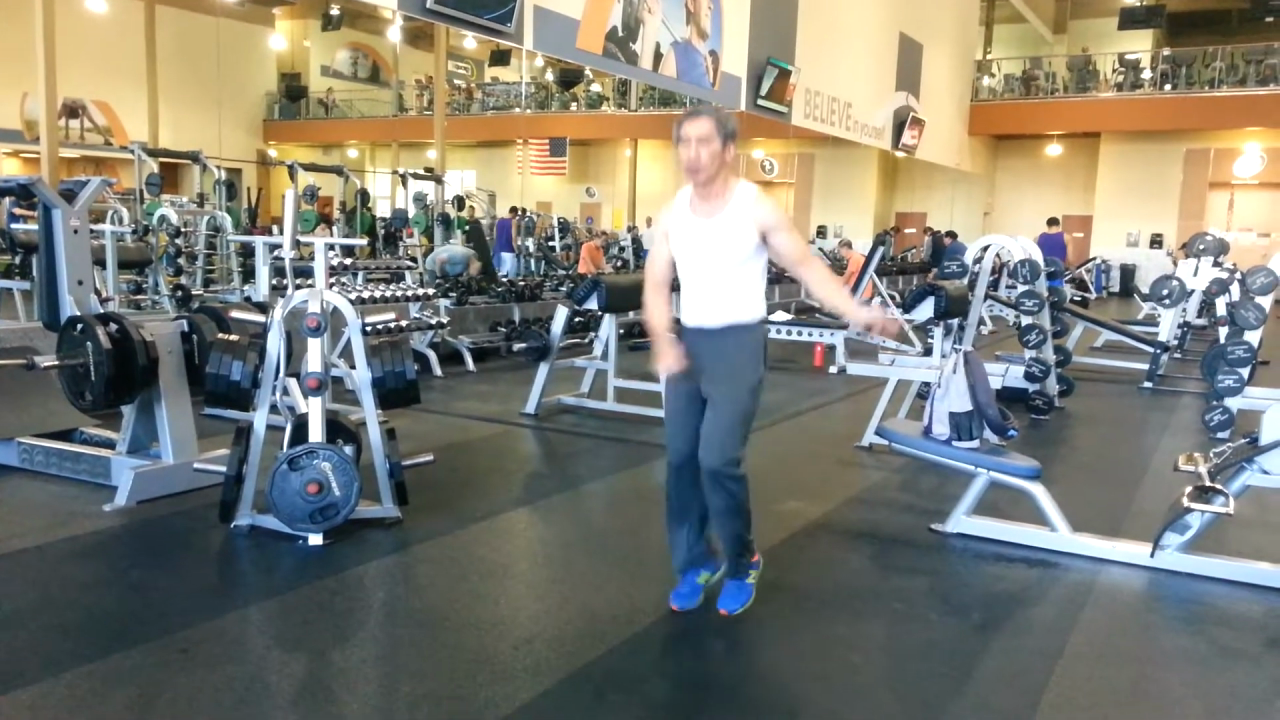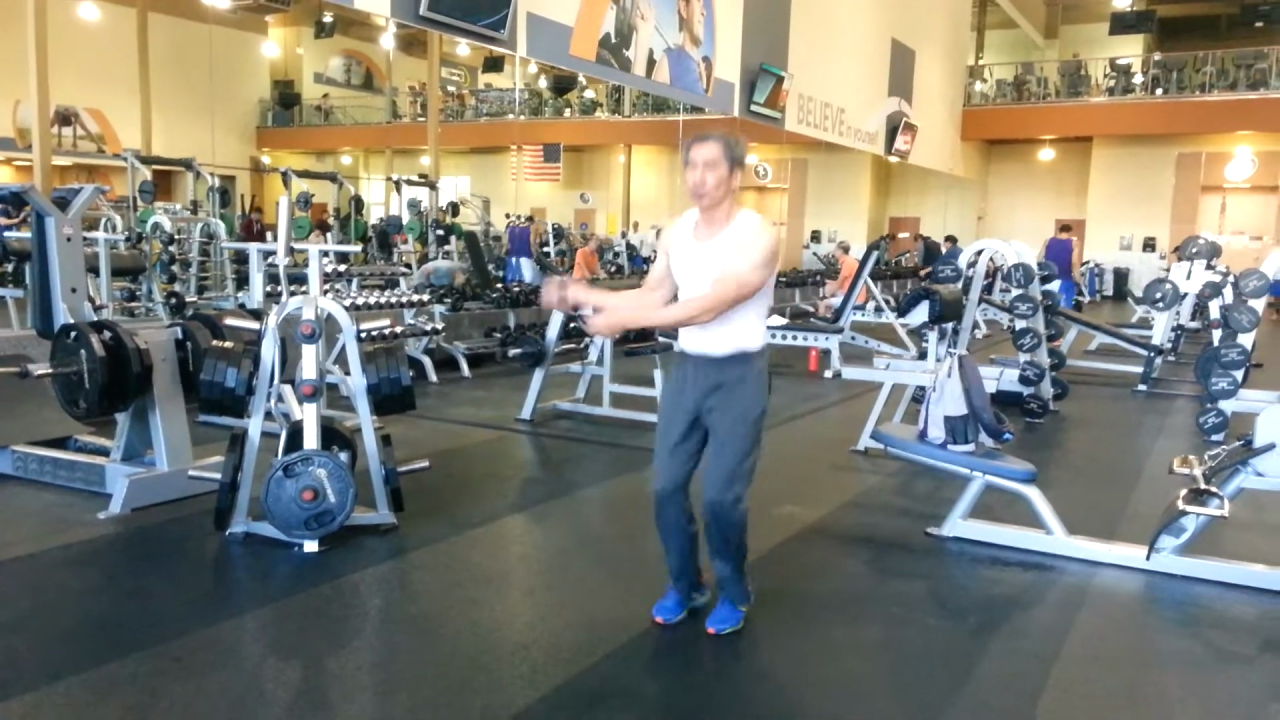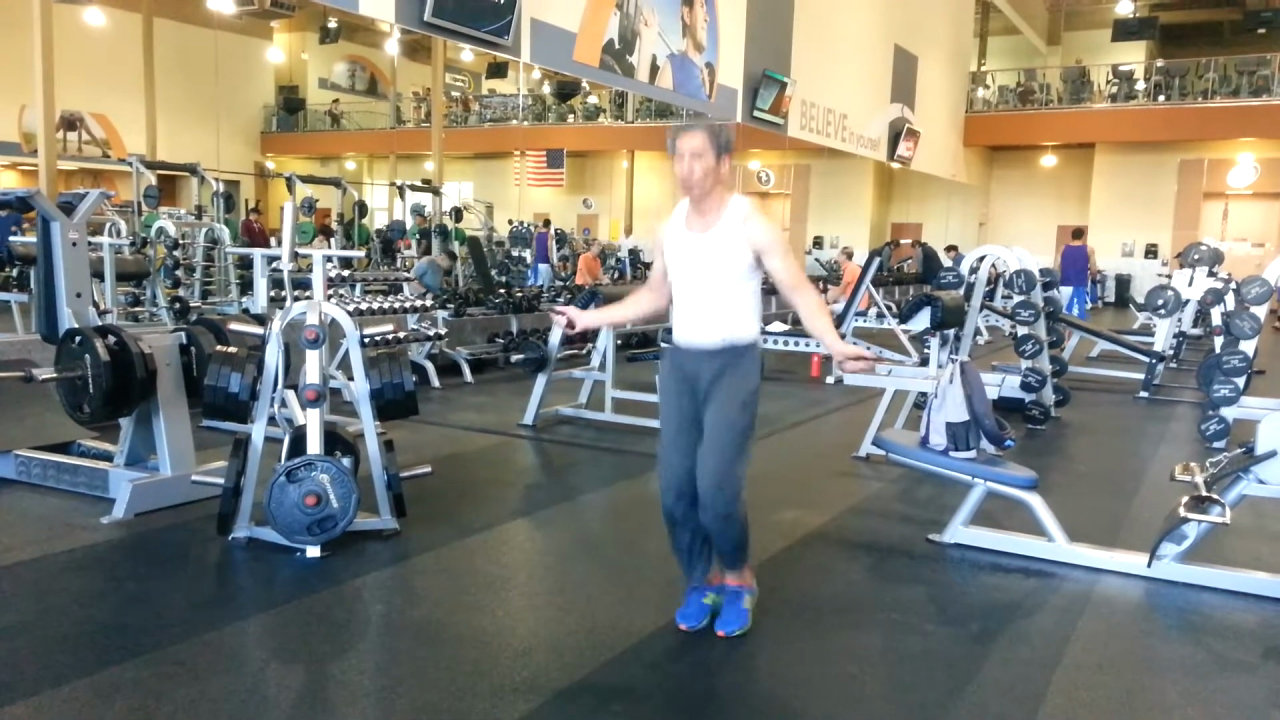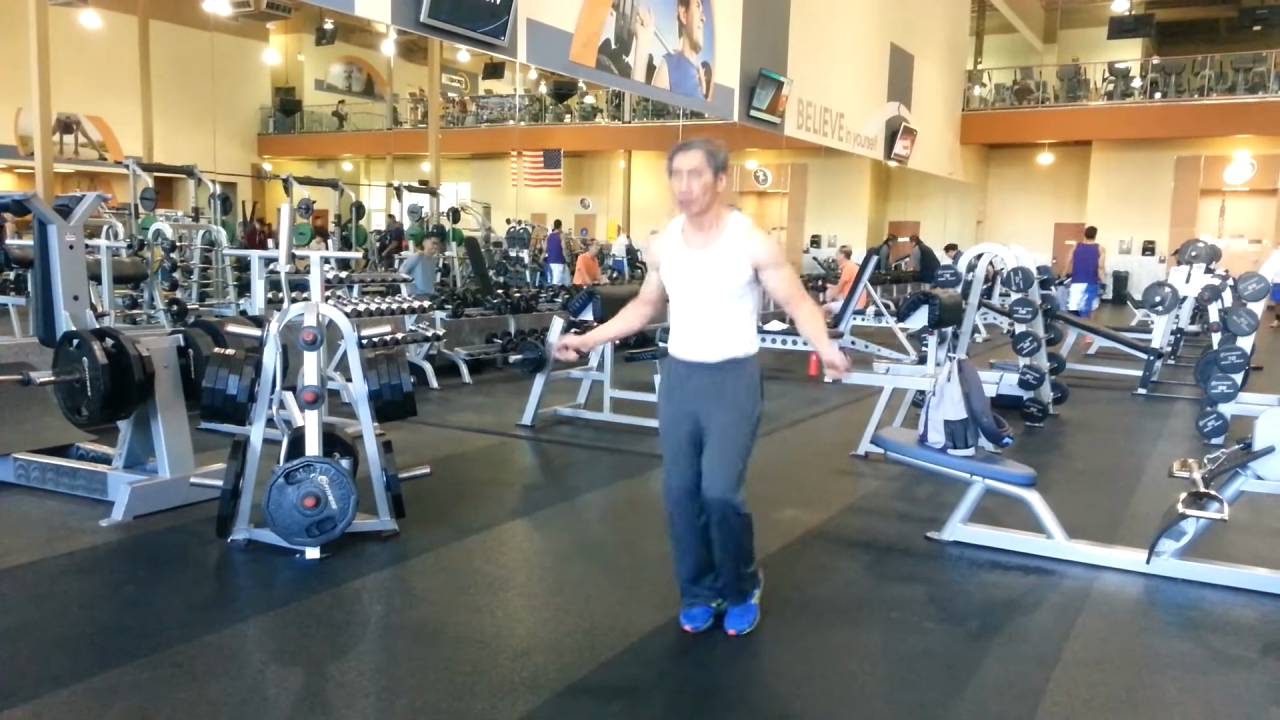
dt=0.5s
person 1, frame 1
left shoulder: (758, 207)
right shoulder: (672, 214)
left elbow: (808, 269)
right elbow: (655, 287)
left wrist: (859, 312)
right wrist: (662, 339)
left hip: (738, 344)
right hip: (689, 343)
left knee: (717, 459)
right knee: (681, 462)
left ankle: (740, 565)
right ankle: (695, 564)
person 1, frame 2
left shoulder: (758, 236)
right shoulder: (675, 234)
left elbow: (708, 307)
right elbow: (649, 299)
left wrist: (622, 320)
right wrist: (582, 294)
left hip: (737, 372)
right hip: (687, 370)
left knee: (719, 494)
right knee: (666, 487)
left ankle: (732, 592)
right ankle: (687, 585)
person 1, frame 3
left shoulder: (753, 224)
right shoulder: (668, 228)
left elbow: (801, 292)
left wrist: (835, 345)
right wrist: (595, 318)
left hip: (734, 364)
right hip: (681, 362)
left knee: (715, 484)
right knee: (675, 486)
left ankle: (737, 579)
right ankle: (702, 583)
person 1, frame 4
left shoulder: (752, 243)
right shoulder: (662, 245)
left elbow: (797, 304)
right elbow: (647, 305)
left wrist: (826, 351)
right wrist: (592, 338)
left hip: (733, 377)
right hip: (679, 376)
left knee: (720, 494)
right knee: (682, 495)
left ankle: (743, 585)
right ankle: (701, 592)
